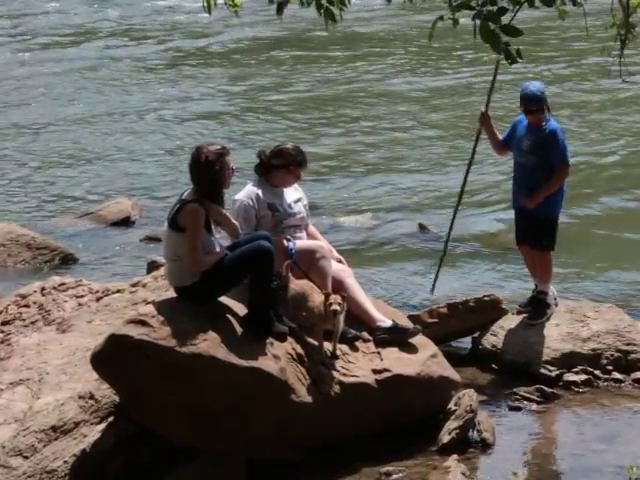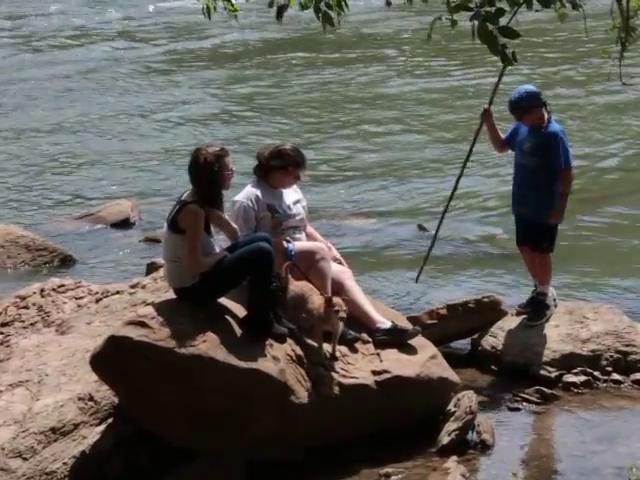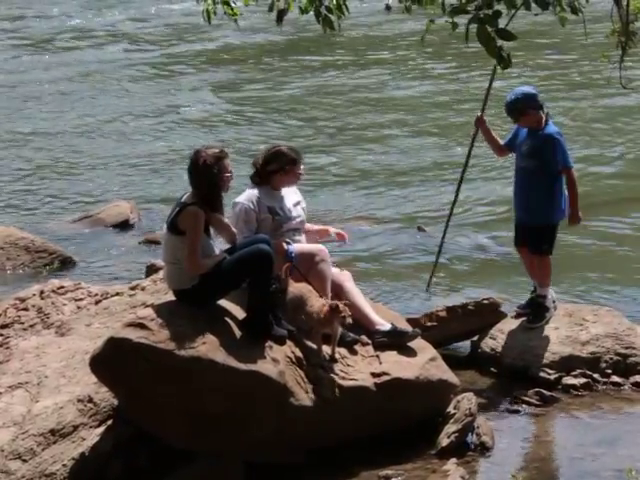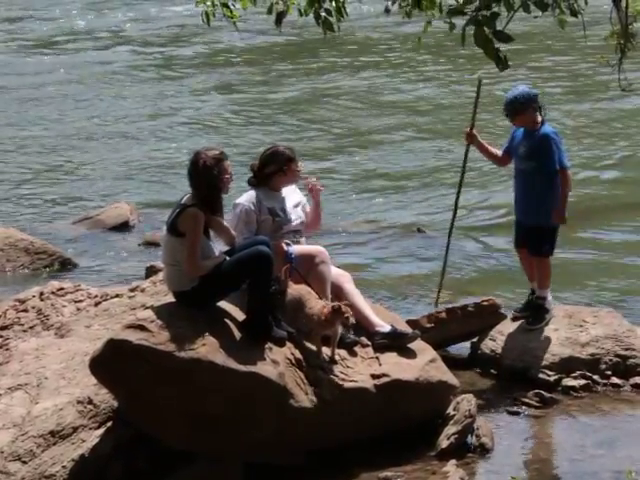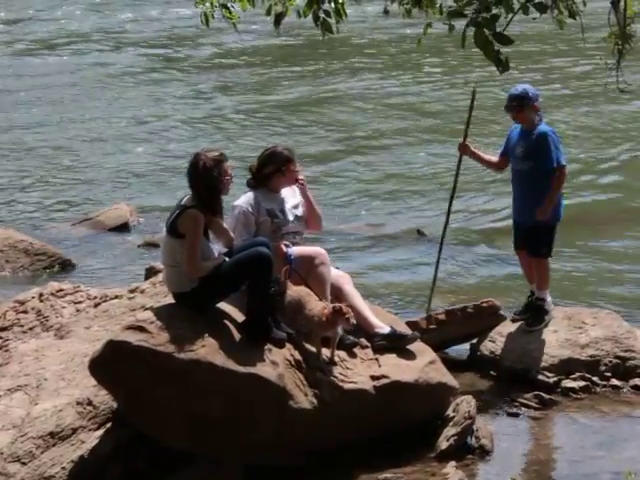
dt=0.2s
person 1, frame 1
left shoulder: (553, 132)
right shoulder: (519, 123)
left elbow: (563, 171)
right elbow: (501, 149)
left wrist: (537, 197)
right wrist: (487, 126)
left hip: (544, 205)
right hip: (522, 202)
left knee: (541, 250)
right knee: (525, 247)
left ankle: (546, 297)
right ankle: (540, 290)
person 1, frame 2
left shoulder: (554, 134)
right shoulder: (522, 127)
left elbow: (567, 173)
right elbow: (501, 146)
left wrist: (559, 208)
right wrist: (489, 123)
left hip: (544, 207)
right hip: (523, 204)
left knee: (540, 252)
right knee: (525, 248)
left ankle: (546, 298)
right ankle: (540, 291)
person 1, frame 3
left shoulder: (551, 136)
right shoulder: (522, 130)
left elbow: (569, 173)
right elbow: (502, 150)
left wrist: (574, 209)
right wrist: (485, 130)
left hip: (545, 209)
right hip: (524, 206)
left knee: (540, 254)
right knee: (523, 249)
left ankle: (545, 300)
right ankle: (538, 292)
person 1, frame 4
left shoulder: (548, 136)
right shoulder: (519, 133)
left elbow: (564, 174)
right elbow: (502, 160)
left wrist: (560, 209)
right wrist: (478, 143)
left hip: (545, 211)
right hip: (524, 209)
left knee: (539, 256)
right knee: (523, 250)
left ankle: (544, 302)
right ankle: (535, 294)
person 1, frame 5
left shoulder: (545, 135)
right shoulder: (515, 133)
left elbow: (560, 172)
right elbow: (500, 165)
left wrist: (548, 204)
right wrist: (471, 153)
left hip: (542, 212)
right hip: (522, 209)
left knee: (538, 257)
right knee: (523, 253)
left ankle: (543, 304)
right ankle: (535, 296)
person 2, frame 1
left shoulder: (293, 190)
right shoulder: (248, 198)
left elbow: (306, 226)
left wrist: (332, 250)
left hip: (303, 257)
left knee: (343, 272)
right knee: (318, 249)
left ankle: (379, 324)
person 2, frame 2
left shoulder: (292, 191)
right shoulder: (248, 199)
left elbow: (304, 227)
left wrist: (331, 248)
left hip: (302, 258)
left knee: (343, 273)
right knee: (318, 251)
left ankle: (379, 325)
person 2, frame 3
left shoulder: (291, 192)
right shoulder: (248, 202)
left wrist: (325, 230)
right wrist: (275, 246)
left hip: (301, 260)
left knee: (342, 276)
right knee: (318, 252)
left ankle: (379, 327)
person 2, frame 4
left shoulder: (292, 192)
right shoulder: (248, 203)
left elbow: (312, 226)
left wrist: (316, 200)
right wrist: (274, 247)
left hip: (303, 262)
left knee: (343, 278)
right knee: (318, 253)
left ankle: (379, 328)
person 2, frame 5
left shoulder: (292, 193)
right shoulder: (247, 204)
left elbow: (316, 226)
left wrist: (306, 195)
left hip: (302, 263)
left knee: (342, 279)
right knee: (318, 255)
left ankle: (378, 330)
person 3, frame 1
left shoulder: (199, 196)
right shoulder: (194, 209)
left elbow: (235, 233)
right elbow: (195, 263)
left wrist: (220, 215)
right wrist: (223, 254)
left hip: (199, 274)
right hip: (192, 285)
left knee: (263, 238)
right knee: (263, 252)
left ankle: (269, 311)
right ankle: (259, 320)
person 3, frame 2
left shoulder: (199, 198)
right shoulder: (194, 209)
left elbow: (234, 236)
right elbow: (194, 264)
left wrist: (219, 218)
right wrist: (222, 255)
left hip: (198, 275)
right hip: (192, 286)
left knee: (262, 239)
right knee: (262, 253)
left ankle: (269, 313)
right ankle: (258, 322)
person 3, frame 3
left shoulder: (198, 200)
right shoulder: (194, 211)
left elbow: (232, 238)
right elbow: (194, 266)
left wrist: (217, 219)
right wrist: (221, 257)
left hip: (198, 277)
right hip: (191, 288)
left knee: (261, 241)
right knee: (262, 255)
left ankle: (269, 314)
right ankle: (257, 323)
person 3, frame 4
left shoulder: (197, 201)
right shoulder: (194, 213)
left elbow: (231, 240)
right elbow: (193, 268)
left wrist: (216, 221)
right wrist: (221, 259)
left hip: (197, 279)
right hip: (191, 289)
left knee: (262, 243)
right knee: (261, 257)
left ankle: (269, 317)
right ankle: (257, 325)
person 3, frame 5
left shoulder: (197, 203)
right shoulder: (193, 214)
left elbow: (229, 242)
right elbow: (193, 269)
left wrist: (215, 221)
right wrist: (220, 260)
left hip: (197, 280)
right hip: (191, 291)
left knee: (261, 244)
right knee: (261, 258)
left ankle: (268, 317)
right ankle: (257, 326)
